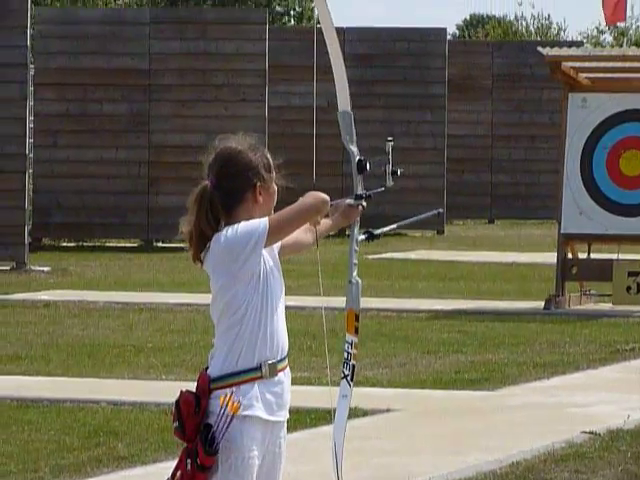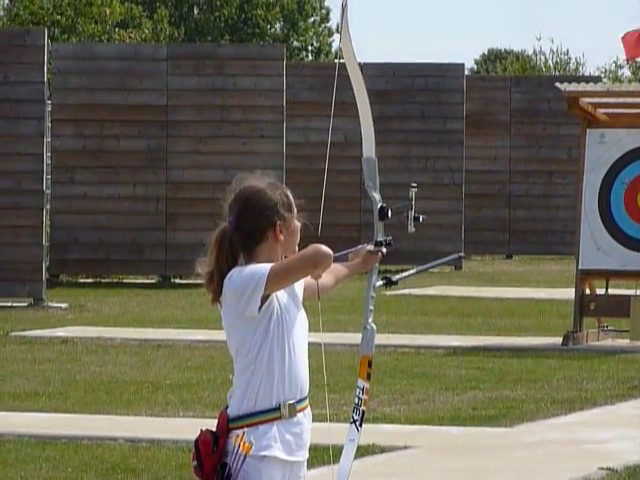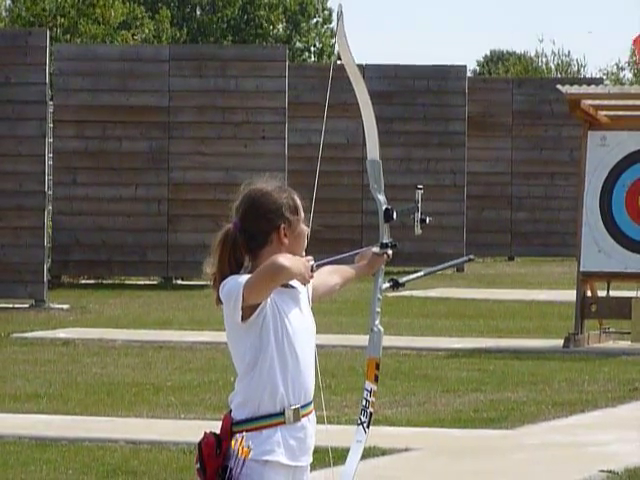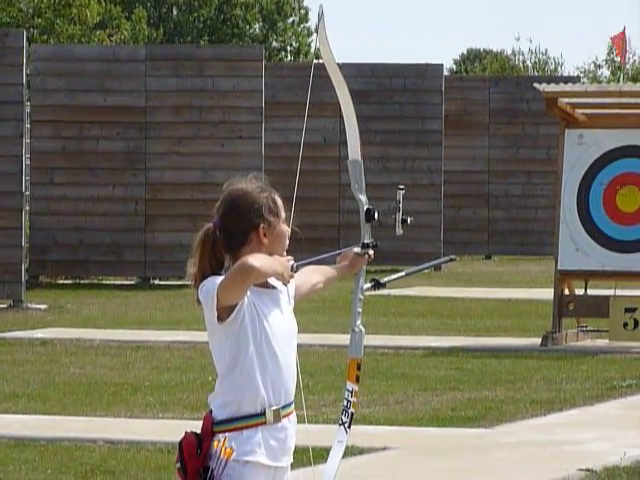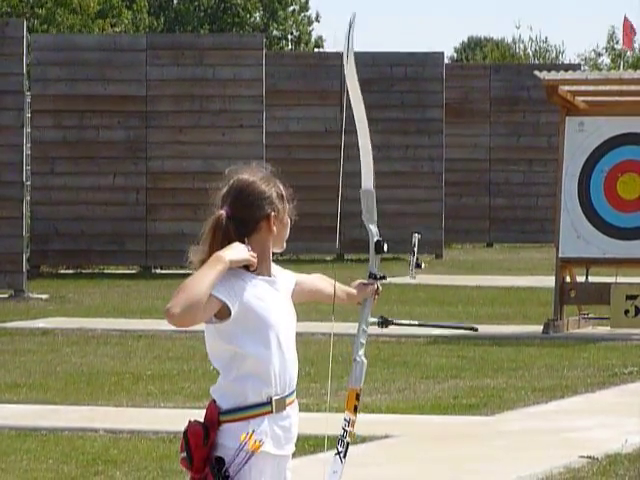
dt=1s
person 1, frame 1
left shoulder: (258, 242)
right shoulder: (232, 243)
left elbow: (303, 235)
right elbow: (317, 202)
left wrist: (336, 221)
right wrist: (319, 211)
left hip: (270, 392)
right hip: (239, 400)
person 1, frame 2
left shoulder: (285, 283)
right shoulder: (243, 282)
left elbow: (322, 276)
right elbow: (320, 256)
left wrist: (356, 265)
right wrist: (315, 263)
left hip: (291, 434)
right hip: (259, 442)
person 1, frame 3
left shoulder: (296, 285)
right shoulder: (238, 290)
left elbow: (330, 277)
right elbow: (278, 267)
left wrist: (363, 267)
right wrist: (296, 266)
left hip: (296, 440)
right hip: (262, 449)
person 1, frame 4
left shoulder: (279, 287)
right shoulder: (217, 292)
left elbow: (312, 277)
right elbow: (248, 268)
left wrist: (343, 268)
right wrist: (274, 266)
left hip: (277, 439)
right hip: (242, 447)
person 1, frame 5
left shoulder: (277, 278)
right shoulder: (227, 287)
left elbow: (312, 284)
right elbow: (177, 312)
left wrist: (351, 294)
right wrist: (221, 259)
left hip: (277, 429)
right hip: (245, 435)
